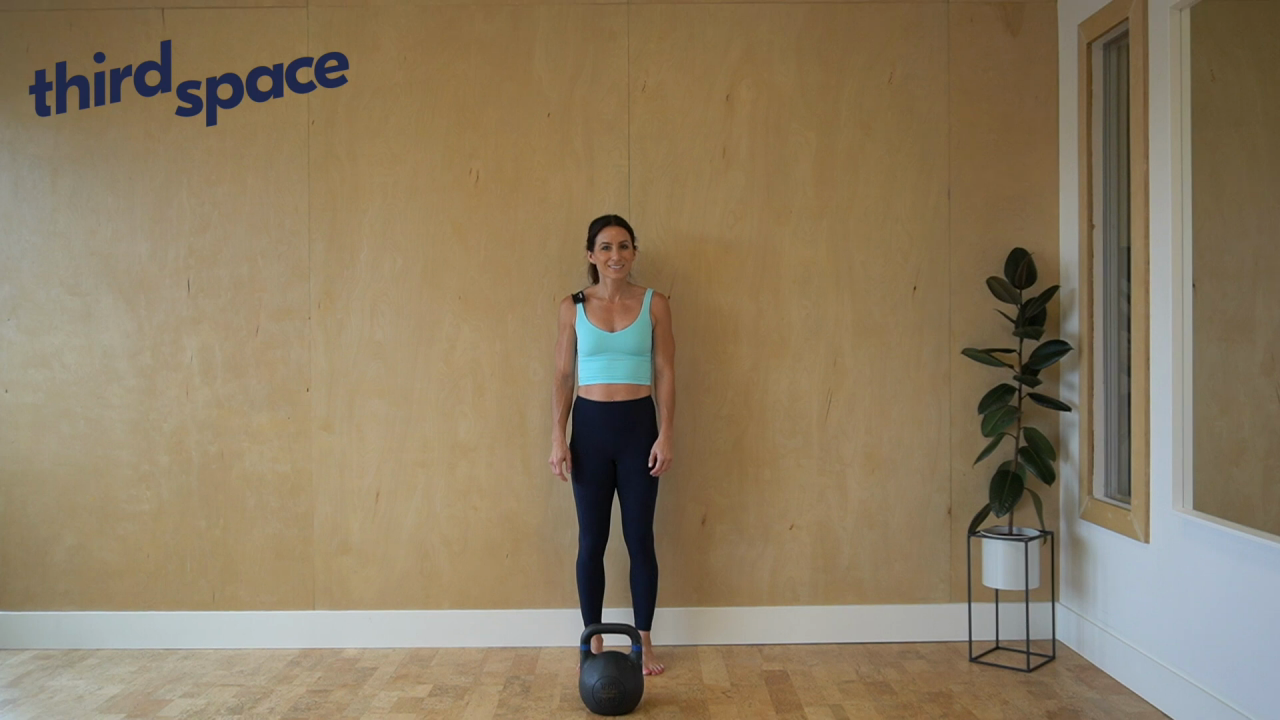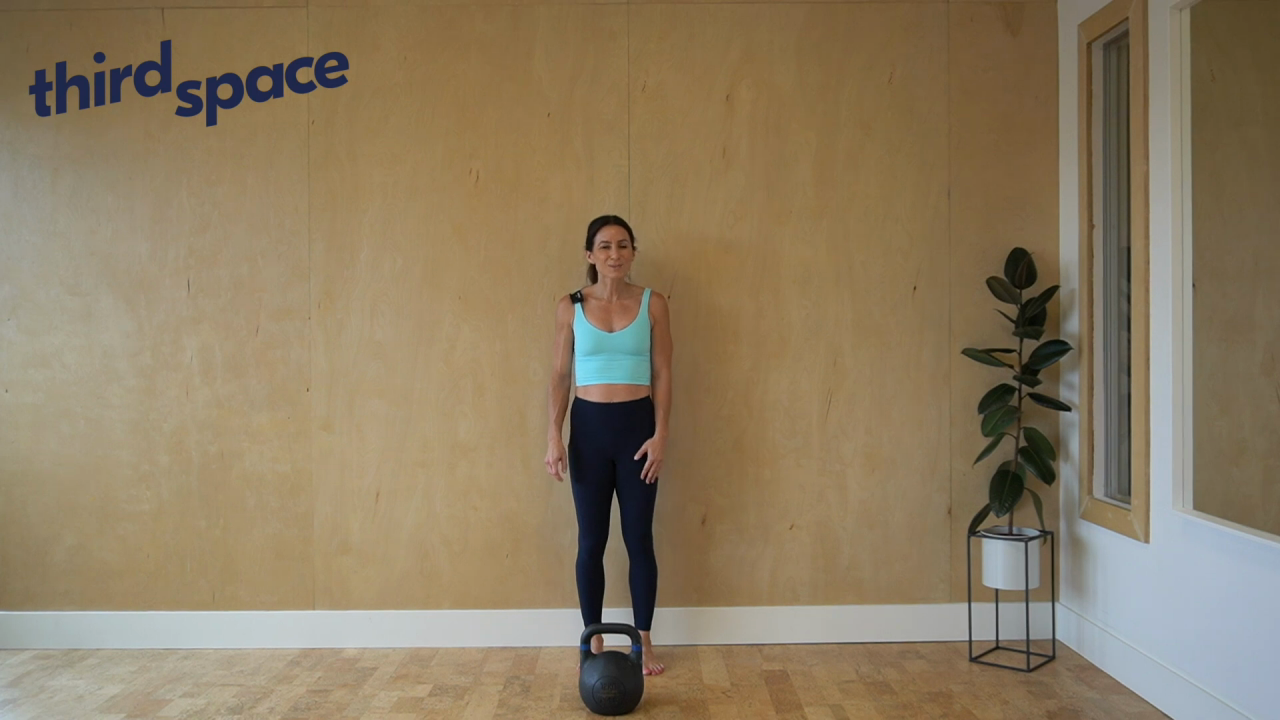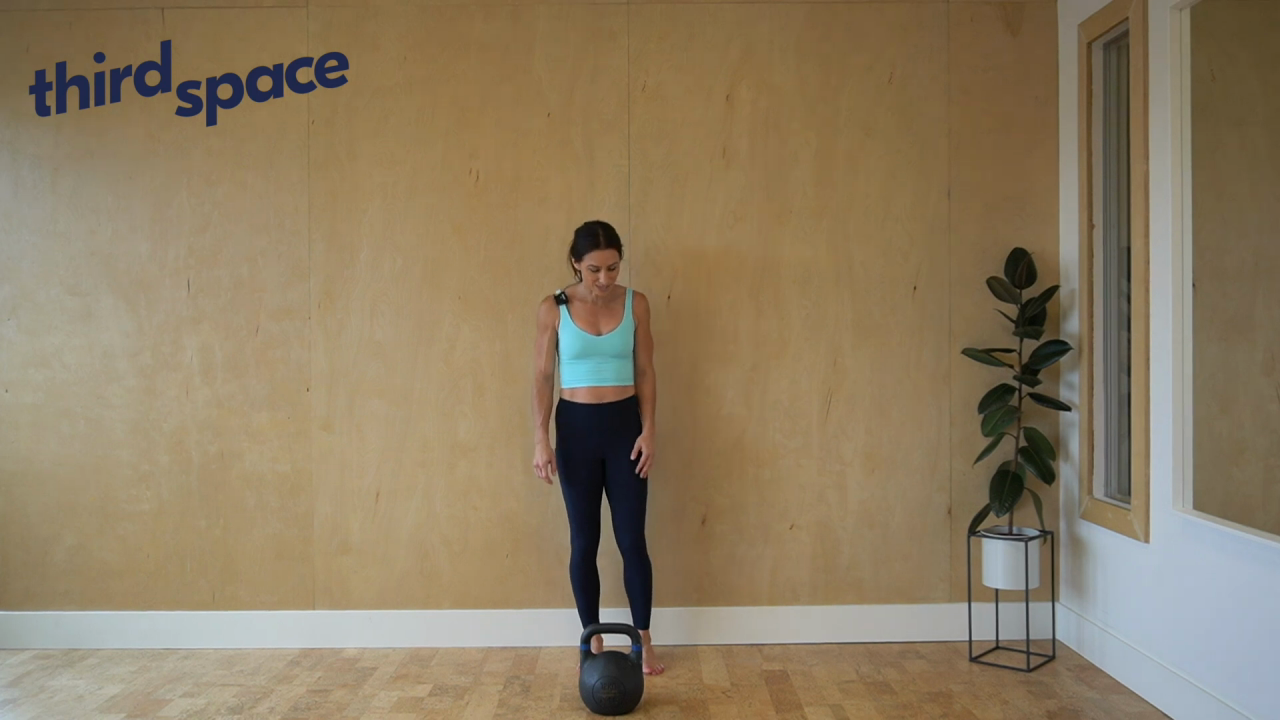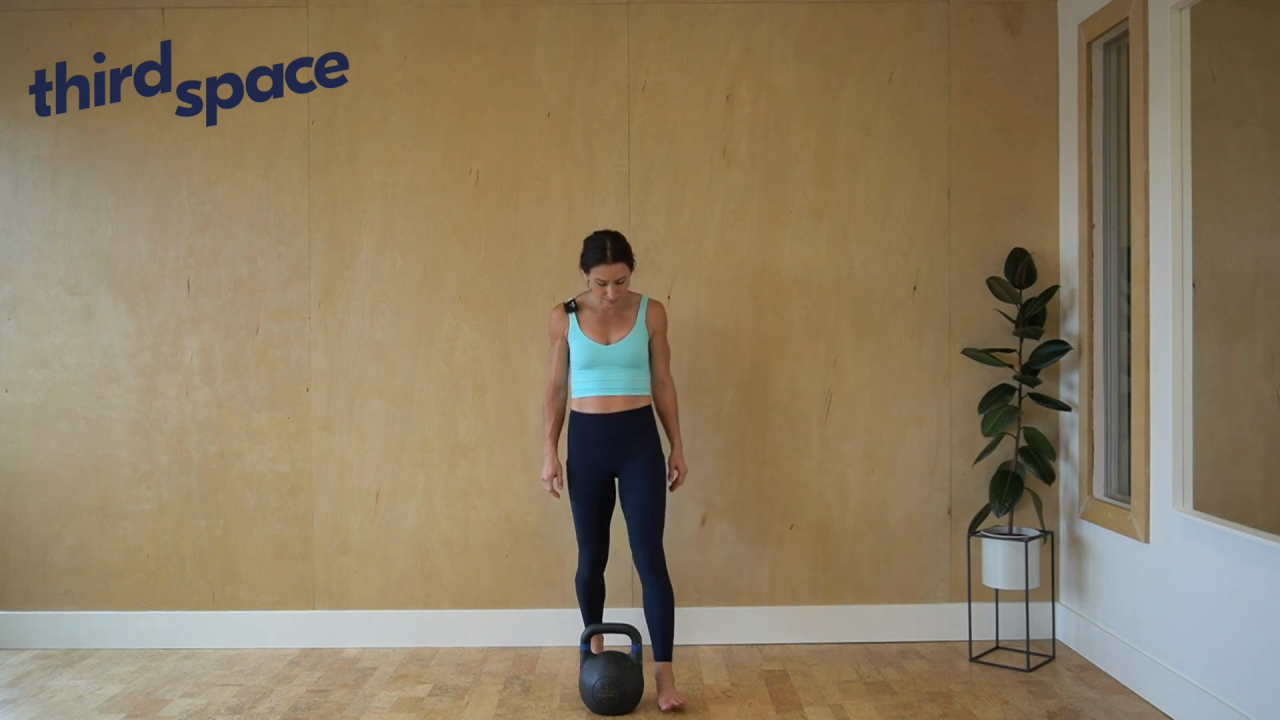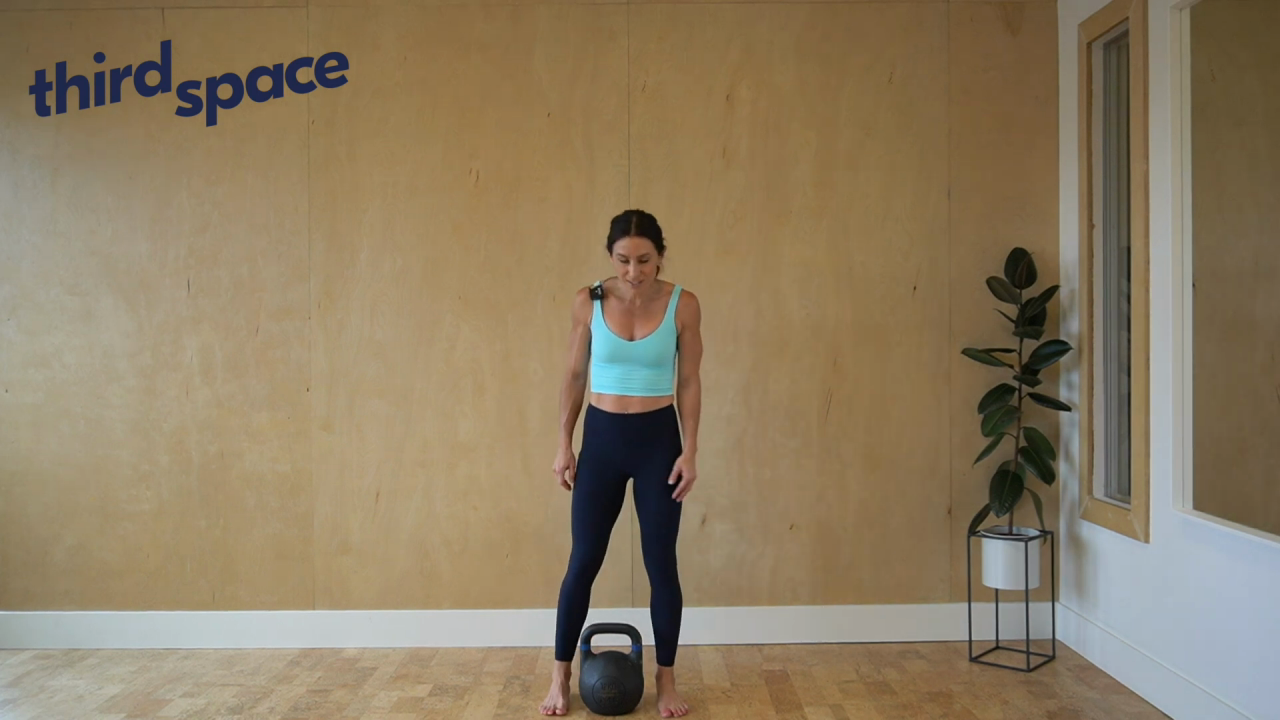
dt=1s
person 1, frame 1
left shoulder: (655, 303)
right shoulder: (573, 306)
left elbow: (664, 373)
right elbow: (564, 375)
left wrist: (665, 434)
right wrist: (557, 437)
left hip: (638, 426)
right hip: (590, 426)
left knee: (640, 538)
right knee: (592, 540)
left ankle: (644, 641)
right ankle: (594, 641)
person 1, frame 2
left shoulder: (653, 303)
right shoulder: (571, 306)
left elbow: (662, 374)
right elbow: (560, 375)
left wrist: (660, 434)
right wrist: (554, 436)
left hip: (636, 426)
right hip: (589, 427)
left knee: (639, 538)
right knee: (591, 540)
left ankle: (644, 641)
right ankle: (594, 641)
person 1, frame 3
left shoulder: (635, 303)
right shoulder: (553, 307)
left elbow: (645, 371)
right elbow: (543, 377)
left wrist: (648, 431)
right wrist: (541, 439)
left hip: (624, 426)
right hip: (576, 427)
left knee: (632, 539)
right knee: (584, 541)
left ankle: (643, 640)
right ankle: (593, 641)
person 1, frame 4
left shoulder: (651, 312)
right shoulder: (564, 316)
left elbow: (662, 382)
right elbow: (555, 387)
left wrist: (677, 446)
right wrist: (550, 452)
left hip: (639, 439)
right hip: (586, 440)
left knee: (650, 557)
right knee: (591, 555)
left ankle: (664, 672)
right ankle: (595, 645)
person 1, frame 5
left shoulder: (683, 305)
right shoulder: (588, 301)
left elbow: (689, 382)
right elbow: (575, 375)
left wrist: (689, 451)
right wrist: (564, 444)
left hip: (657, 440)
right hip: (602, 438)
left knee: (661, 564)
right knee: (583, 562)
left ankle: (666, 679)
right ankle: (561, 676)
